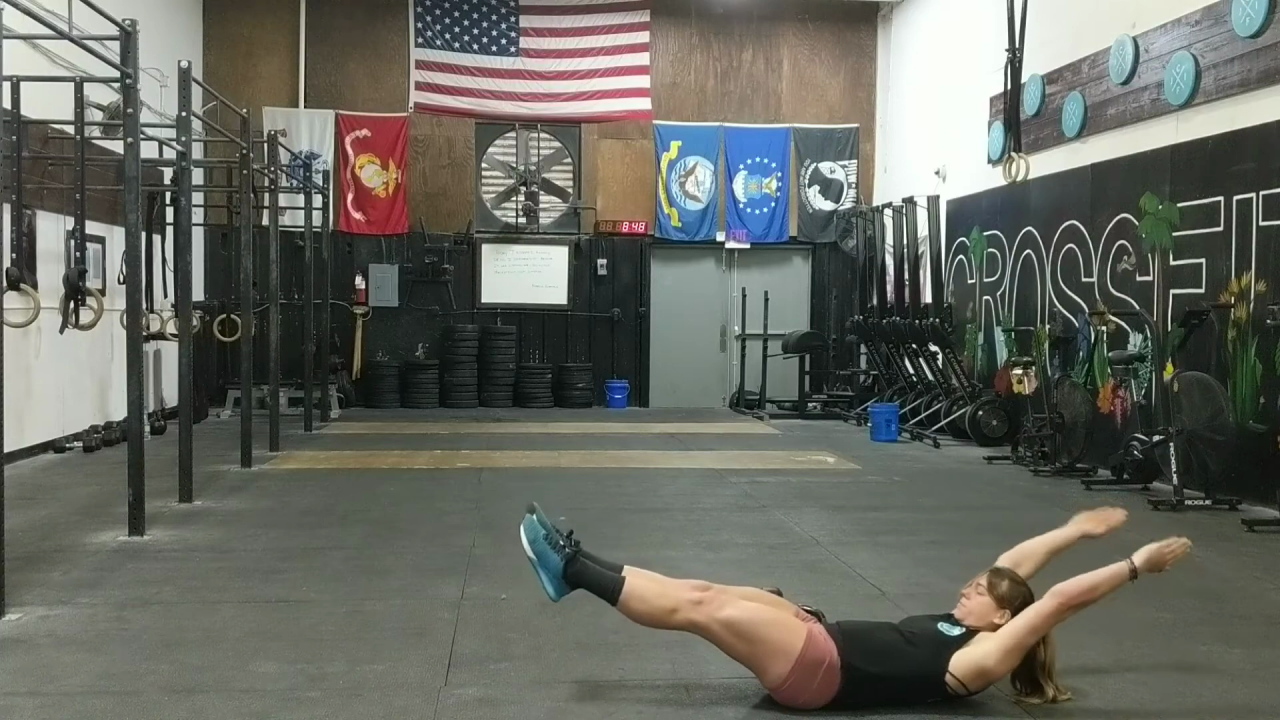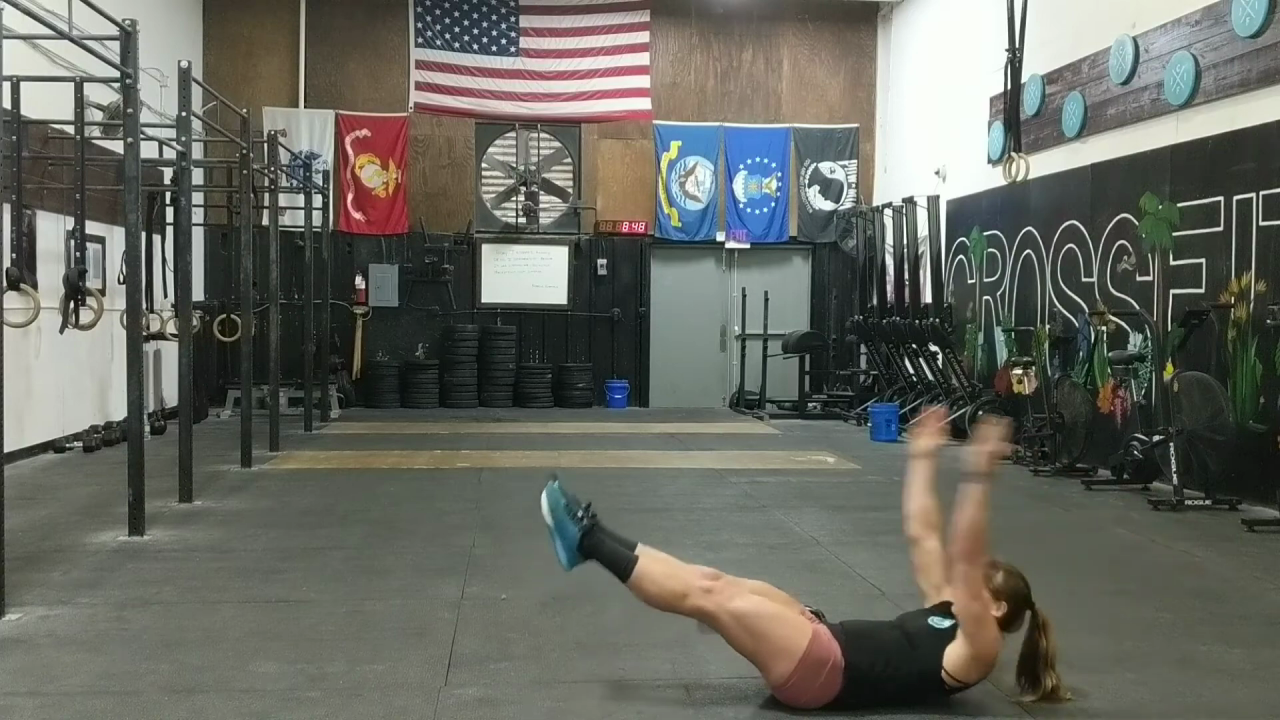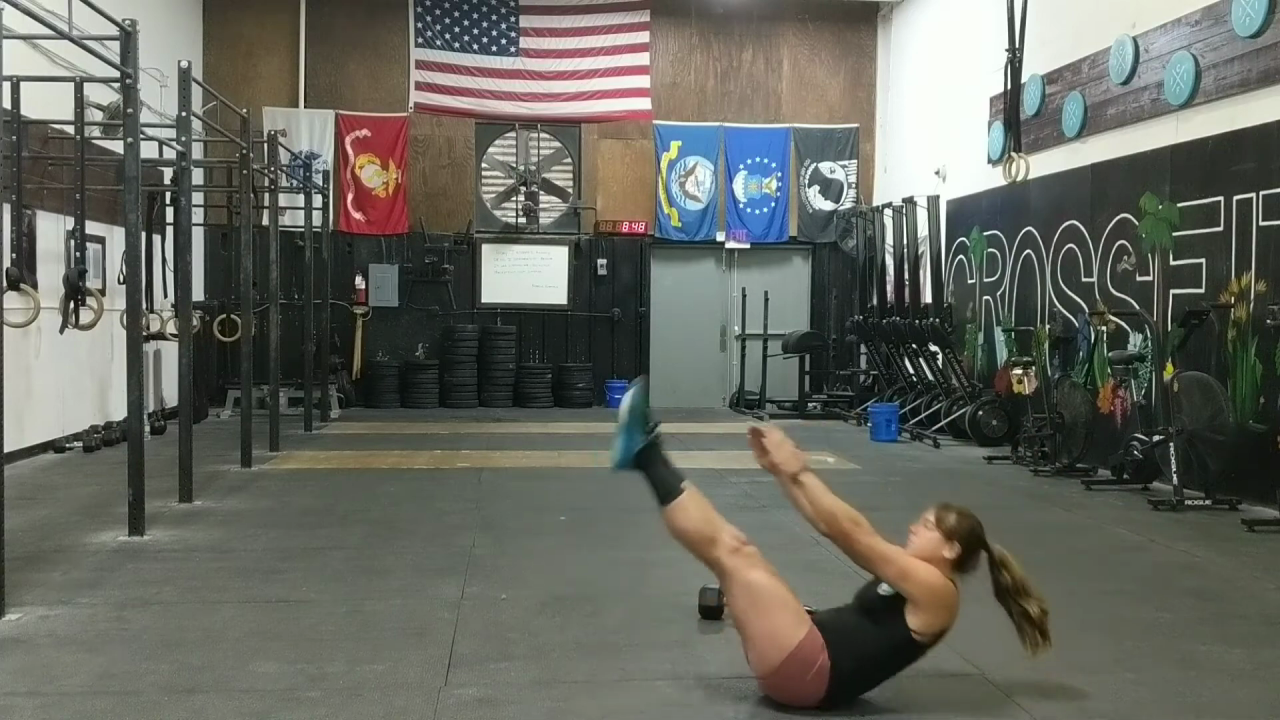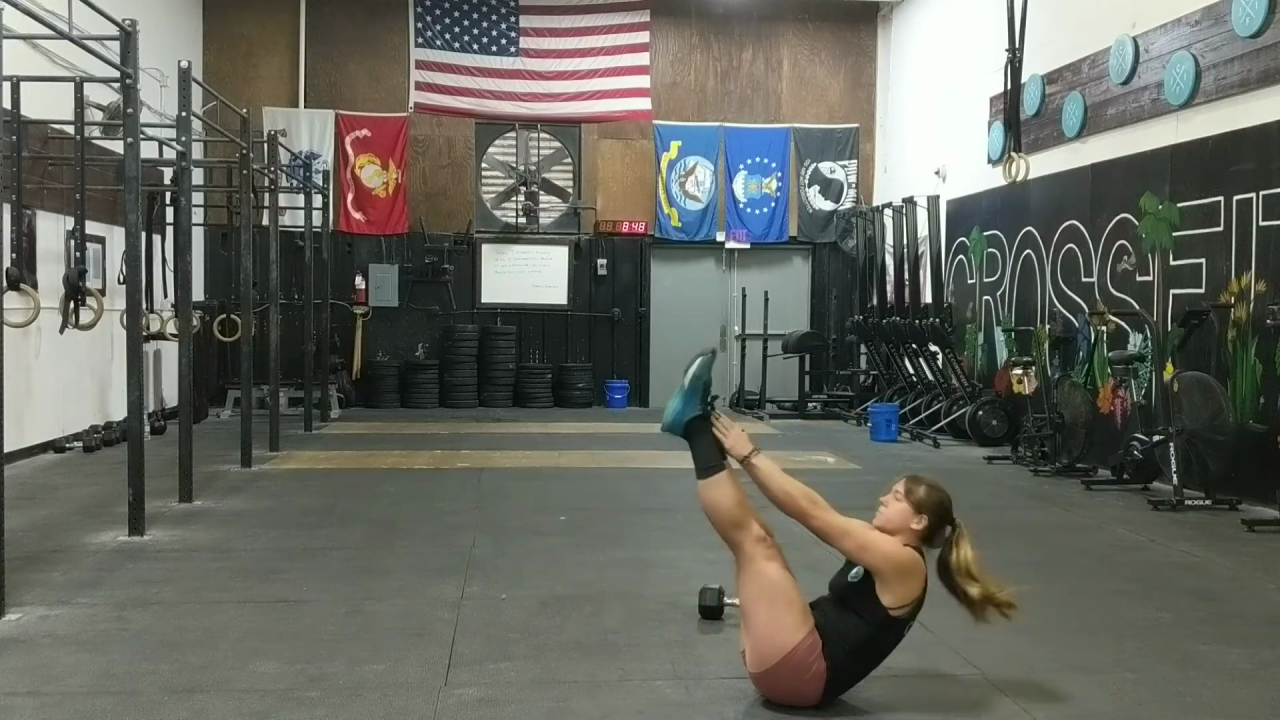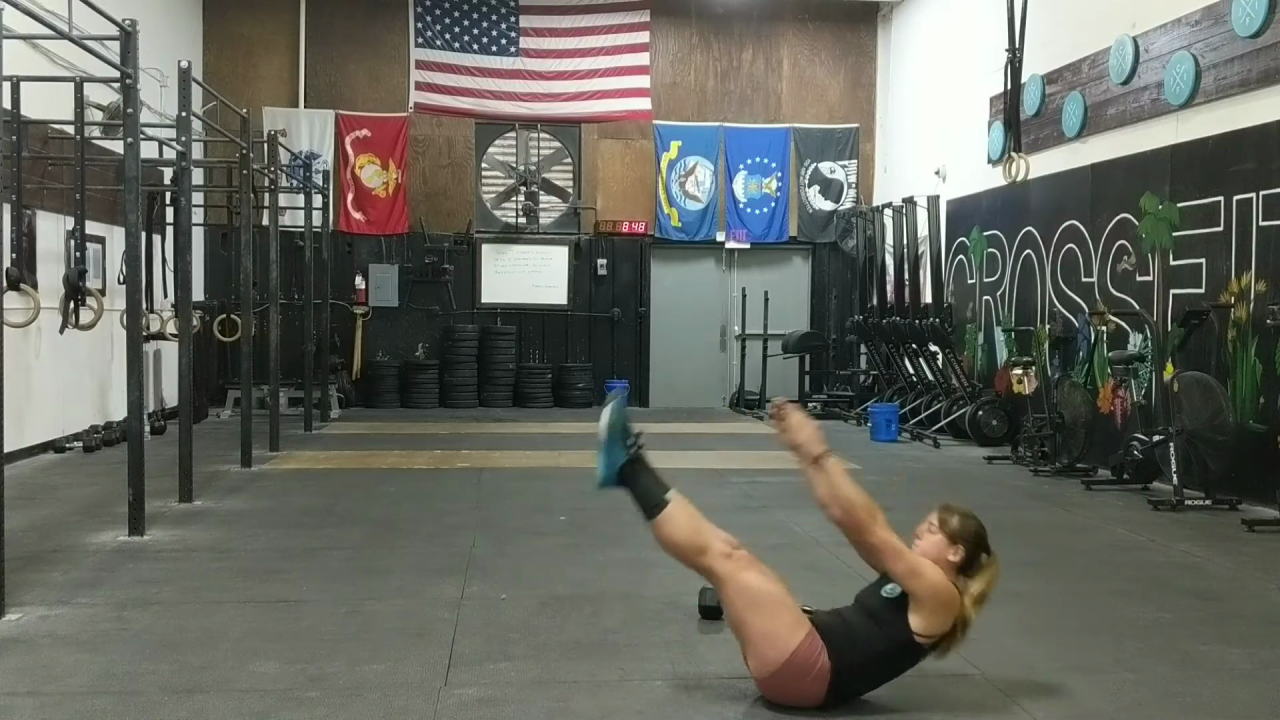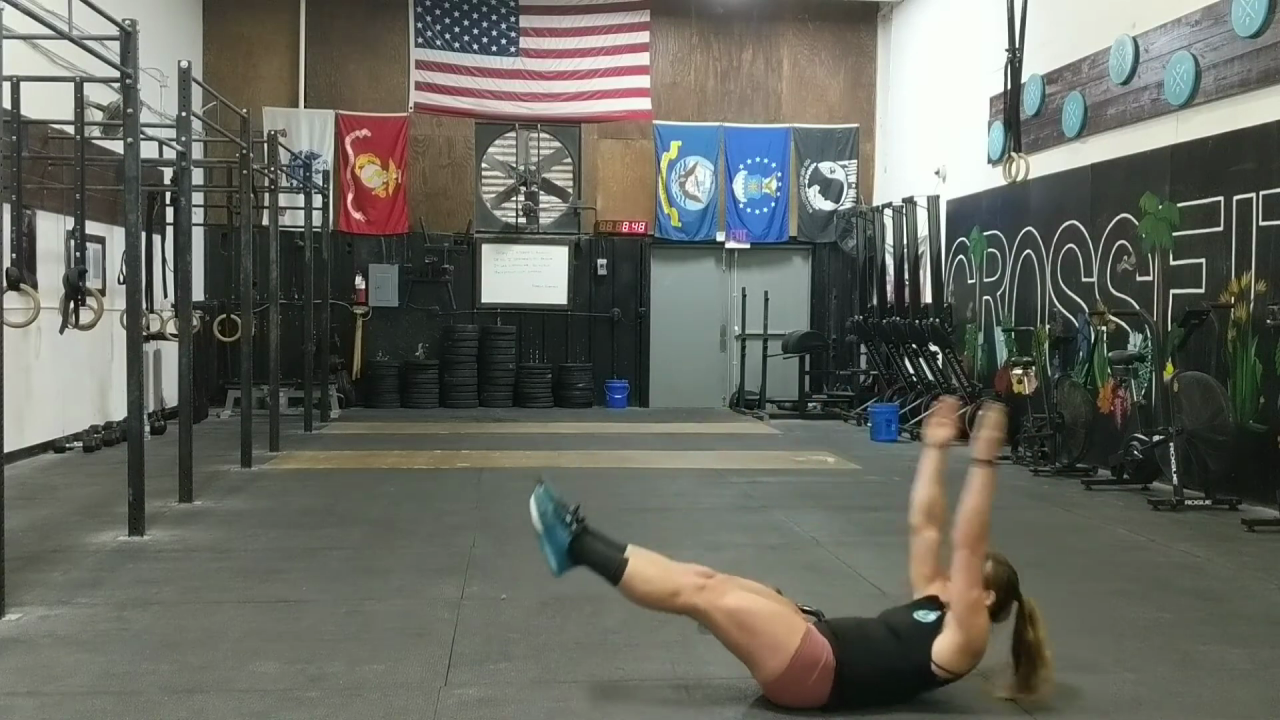
dt=0.2s
person 1, frame 1
left shoulder: (993, 662)
right shoulder: (967, 629)
left elbow: (1056, 605)
right elbow: (1010, 570)
left wrist: (1134, 567)
right wrist: (1070, 531)
left hip: (825, 673)
right hip: (825, 639)
left knee: (699, 605)
right knee: (702, 588)
left ankle: (573, 570)
right ankle: (579, 563)
person 1, frame 2
left shoulder: (978, 650)
right shoulder: (945, 610)
left elbow: (971, 559)
right elbow: (925, 535)
left wrist: (980, 477)
right wrist: (923, 459)
left hip: (822, 674)
right hip: (822, 648)
left knee: (707, 595)
right knee: (709, 579)
left ankle: (589, 540)
right ankle: (590, 537)
person 1, frame 3
left shoulder: (935, 590)
right shoulder: (902, 568)
left elbow: (855, 532)
right elbow: (838, 530)
left wrist: (798, 473)
right wrist: (781, 471)
left hip: (806, 676)
right hip: (796, 666)
left knee: (730, 552)
right knee: (734, 548)
left ankle: (647, 453)
right ankle: (647, 452)
person 1, frame 4
left shoulder: (903, 563)
right shoulder: (877, 549)
left elbow: (815, 512)
right elbow: (811, 512)
left wrist: (749, 456)
right wrist: (751, 457)
left hip: (797, 673)
right hip: (786, 663)
left knee: (751, 536)
right knee: (752, 534)
left ankle: (698, 425)
person 1, frame 5
left shoulder: (939, 594)
right shoulder: (911, 576)
left elbow: (867, 527)
right elbow: (845, 516)
left wrist: (819, 456)
right wrist: (804, 452)
left hip: (808, 674)
right hip: (808, 656)
left knee: (721, 556)
right knee: (725, 550)
left ankle: (629, 466)
right ankle: (629, 465)
person 1, frame 6
left shoulder: (962, 641)
right shoulder: (931, 606)
left elbow: (969, 554)
right elbow: (922, 524)
left wrist: (980, 464)
right wrist: (935, 448)
left hip: (812, 672)
right hip: (808, 647)
left knee: (695, 591)
right knee: (700, 580)
left ankle: (577, 544)
right ankle: (578, 541)
